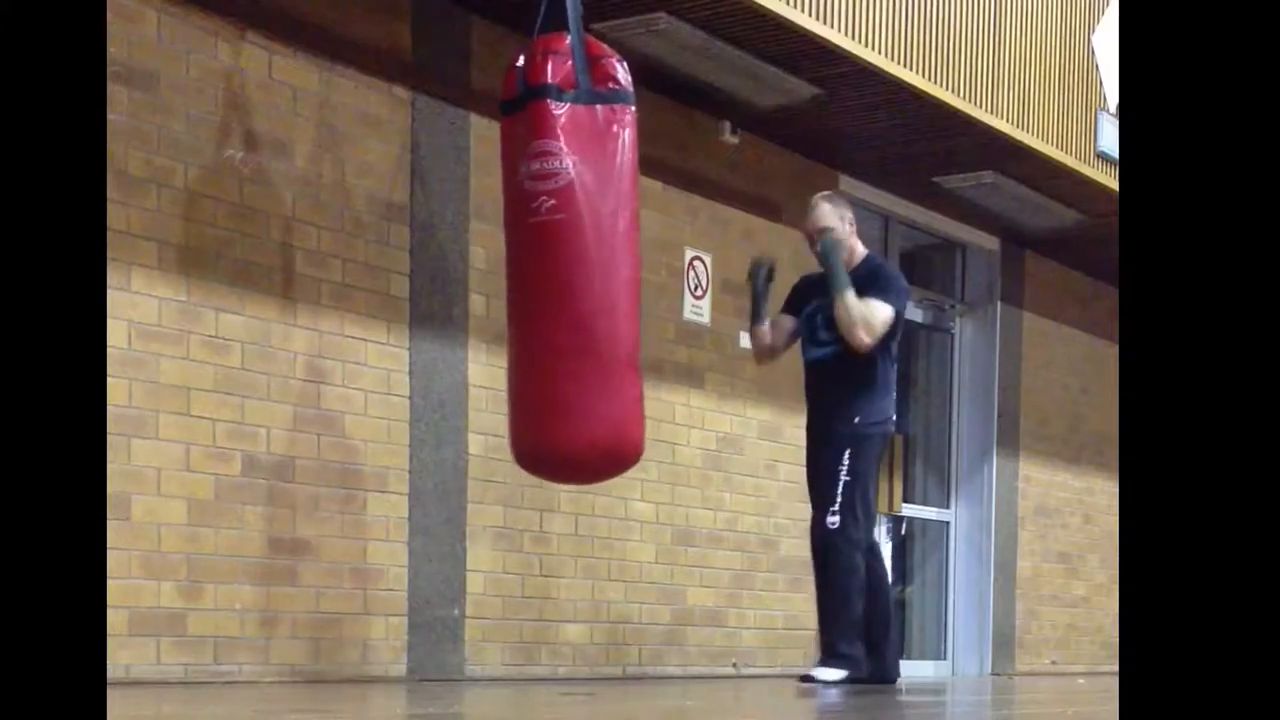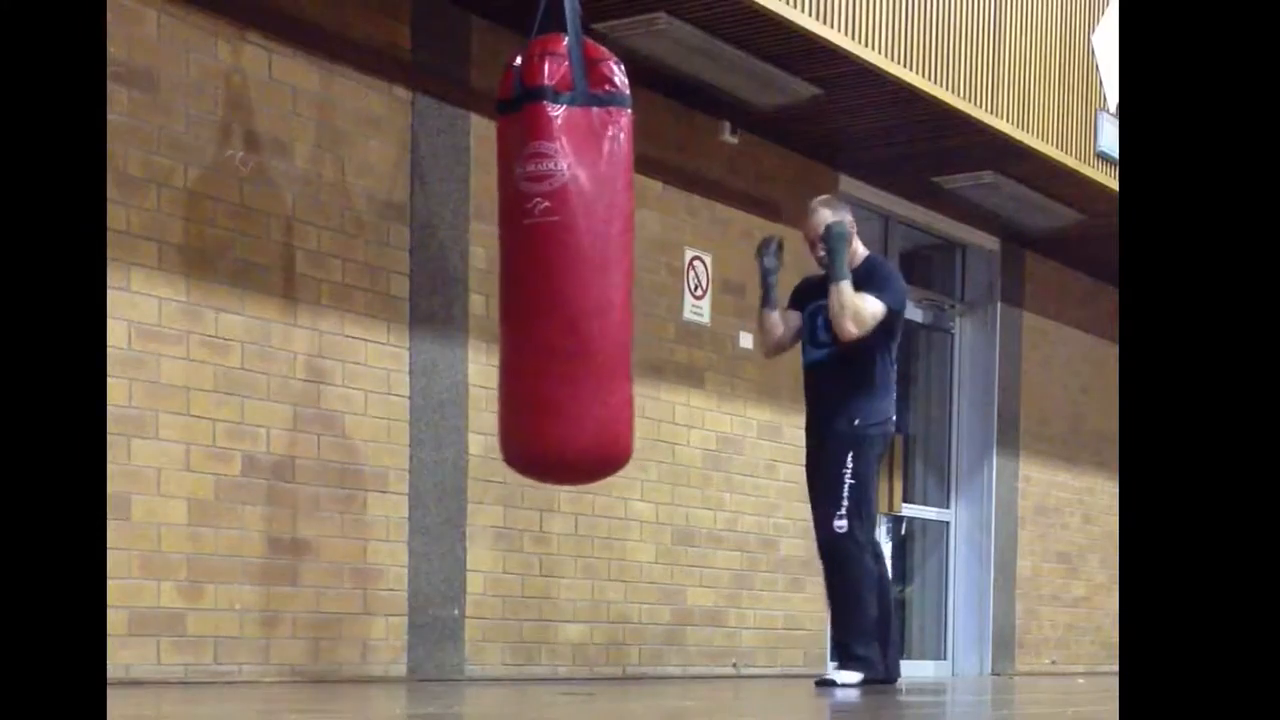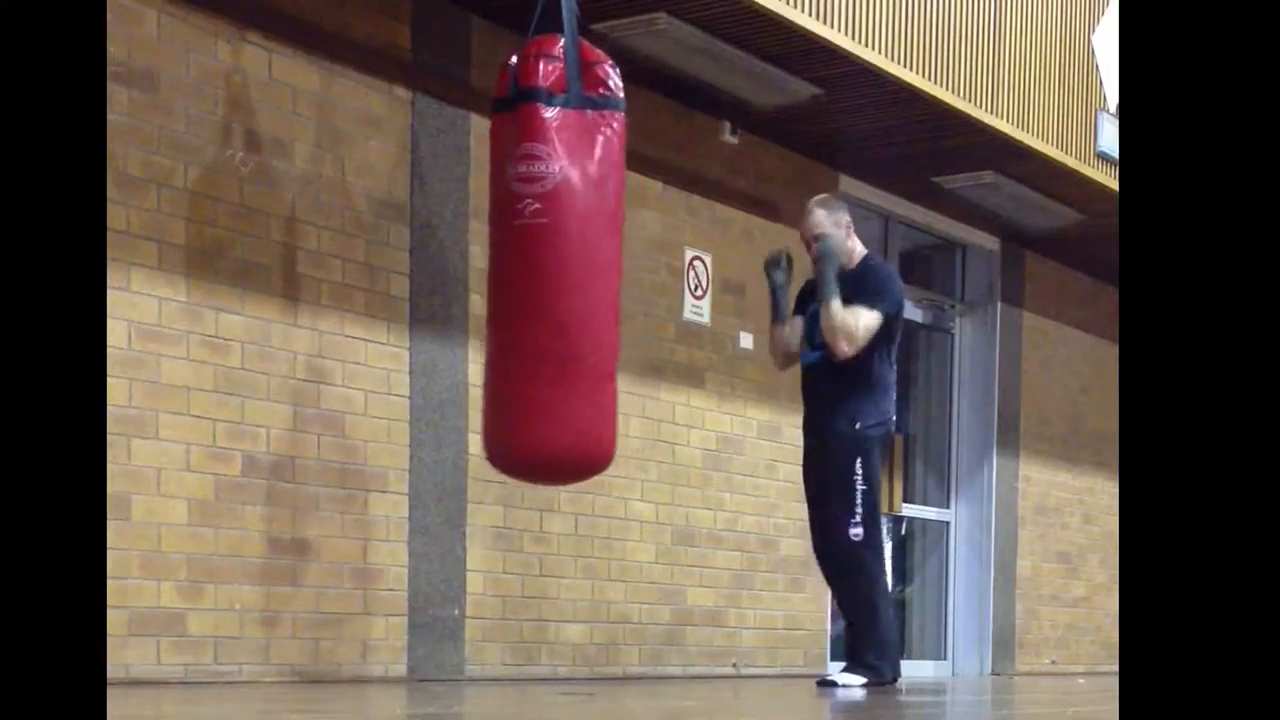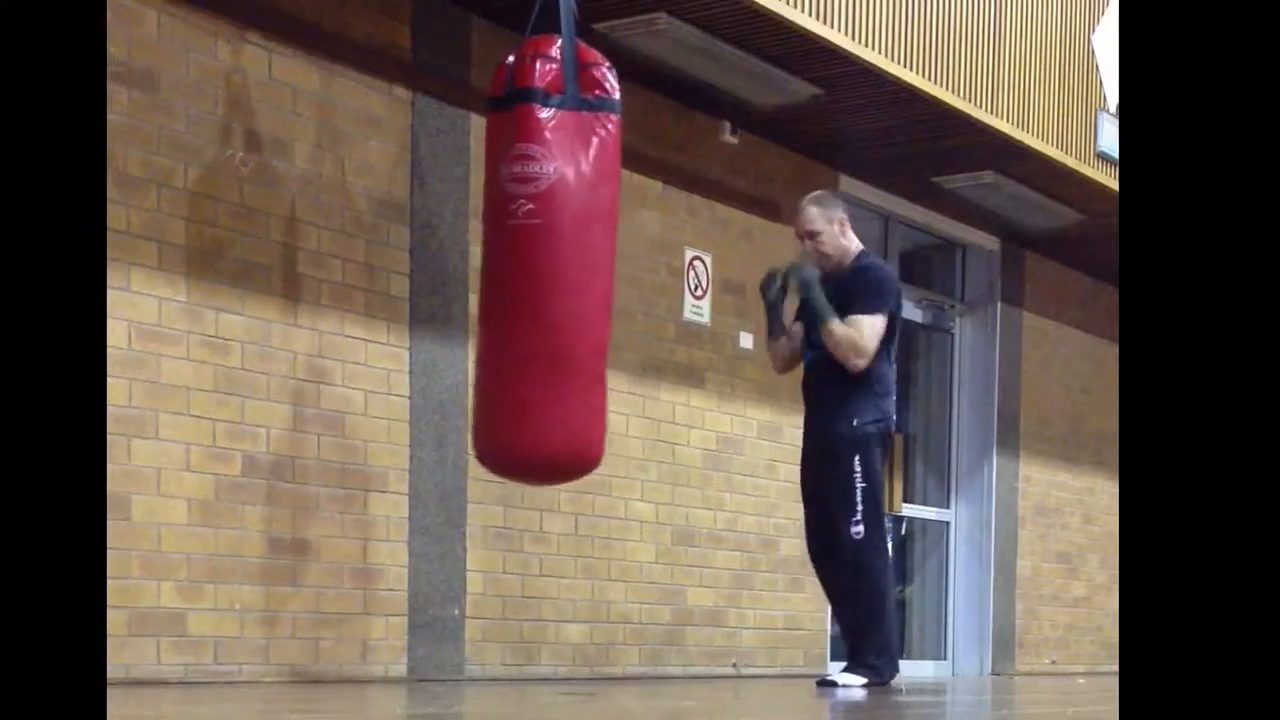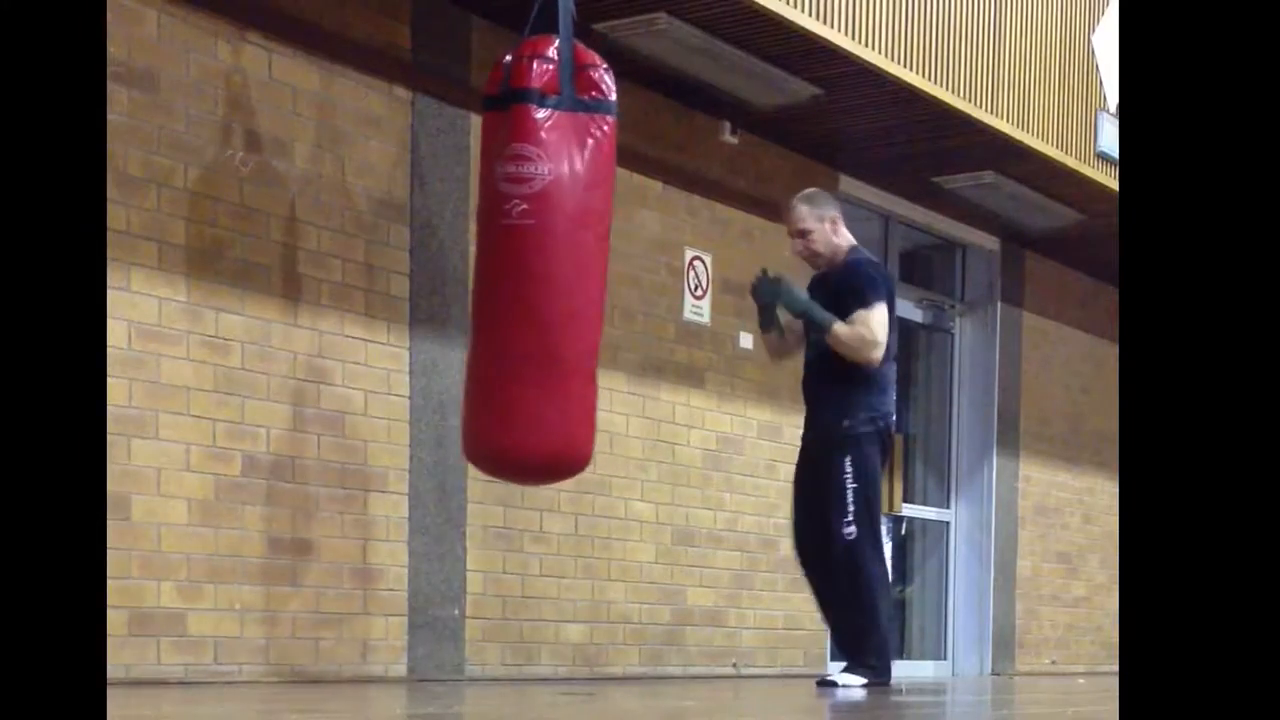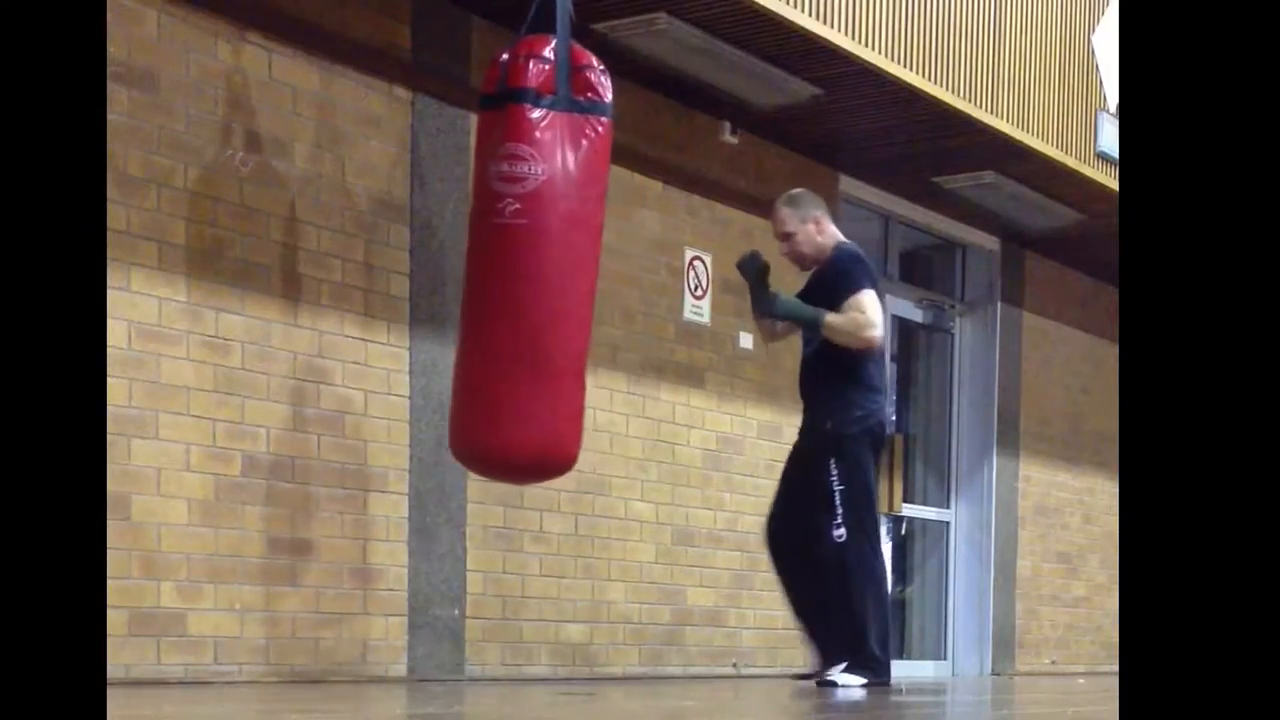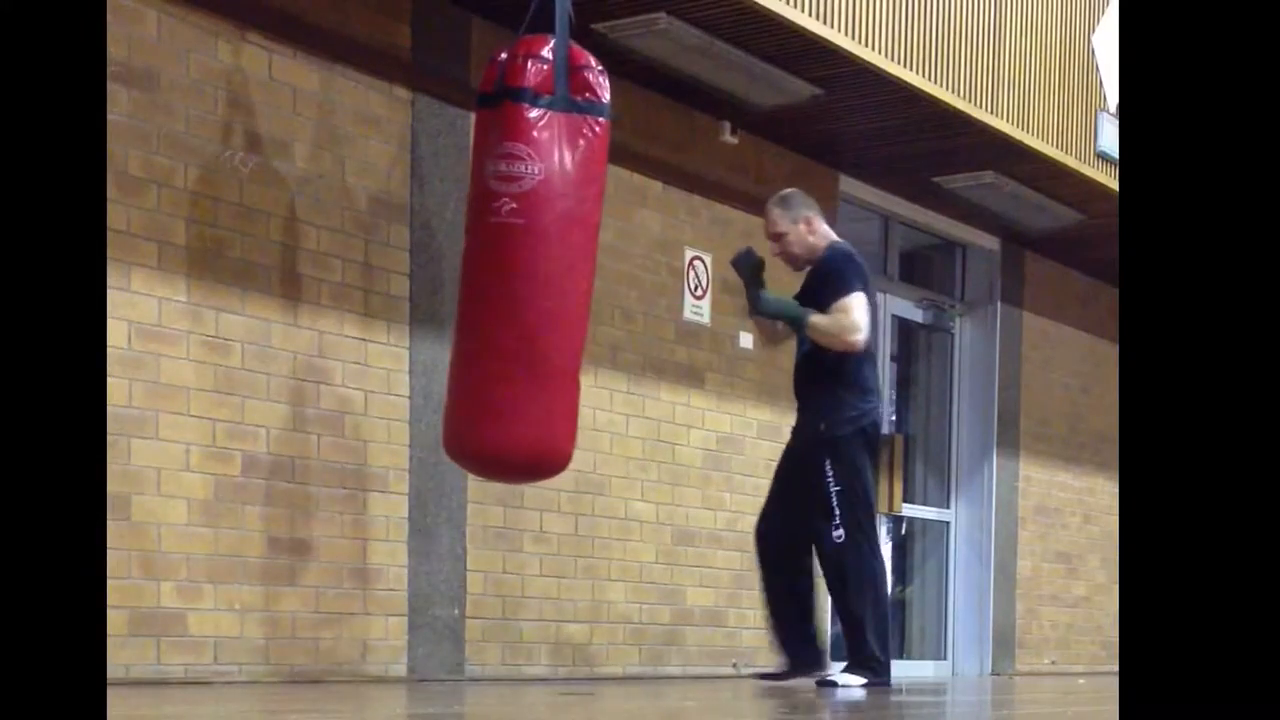
dt=0.1s
person 1, frame 1
left shoulder: (882, 277)
right shoulder: (810, 288)
left elbow: (862, 333)
right elbow: (767, 347)
left wrist: (837, 272)
right wrist: (758, 299)
left hip: (859, 424)
right hip: (824, 427)
left knee: (834, 534)
right knee: (856, 541)
left ankle: (843, 654)
right ankle: (878, 659)
person 1, frame 2
left shoulder: (880, 277)
right shoulder: (811, 287)
left elbow: (849, 326)
right elbow: (772, 343)
left wrist: (840, 259)
right wrist: (768, 280)
left hip: (858, 426)
right hip: (823, 427)
left knee: (842, 535)
right knee: (853, 542)
left ankle: (861, 657)
right ankle: (881, 657)
person 1, frame 3
left shoulder: (878, 279)
right shoulder: (815, 290)
left elbow: (843, 343)
right elbow: (783, 355)
left wrist: (830, 273)
right wrist: (777, 293)
left hip: (857, 428)
right hip: (821, 429)
left knee: (853, 542)
right knee: (834, 545)
left ankle: (870, 662)
right ankle: (881, 660)
person 1, frame 4
left shoulder: (871, 277)
right shoulder: (821, 284)
left elbow: (857, 356)
right elbow: (783, 362)
left wrist: (813, 302)
right wrist: (774, 311)
left hip: (858, 427)
right hip: (822, 429)
left knee: (859, 541)
right knee: (827, 546)
left ankle: (873, 660)
right ankle: (872, 653)
person 1, frame 5
left shoulder: (864, 272)
right shoulder: (821, 282)
left elbow: (872, 349)
right elbow: (779, 348)
left wrist: (811, 313)
right wrist: (767, 307)
left hip: (856, 427)
right hip: (824, 426)
left knee: (853, 541)
right knee: (813, 543)
left ankle: (871, 661)
right ankle: (862, 653)
person 1, frame 6
left shoulder: (847, 264)
right shoulder: (823, 275)
left elbow: (871, 331)
right elbow: (772, 329)
left wrist: (801, 312)
right wrist: (758, 286)
left hip: (848, 425)
right hip: (824, 425)
left knee: (848, 543)
right knee: (786, 535)
left ankle: (870, 662)
right ankle: (837, 647)
person 1, frame 7
left shoulder: (839, 263)
right shoulder: (819, 274)
left elbow: (854, 334)
right elbow: (773, 334)
left wrist: (790, 310)
right wrist: (754, 286)
left hip: (842, 426)
right hip: (817, 426)
left knee: (846, 544)
right knee: (777, 536)
left ankle: (870, 662)
right ankle: (800, 653)
